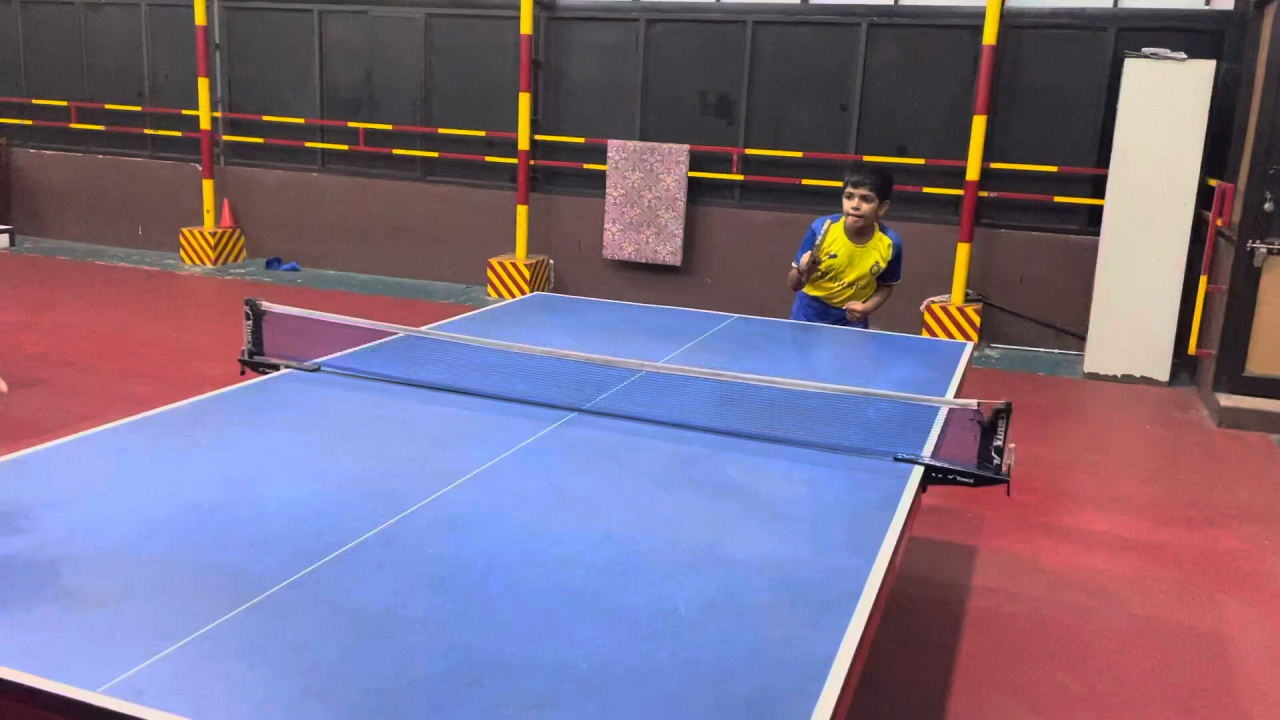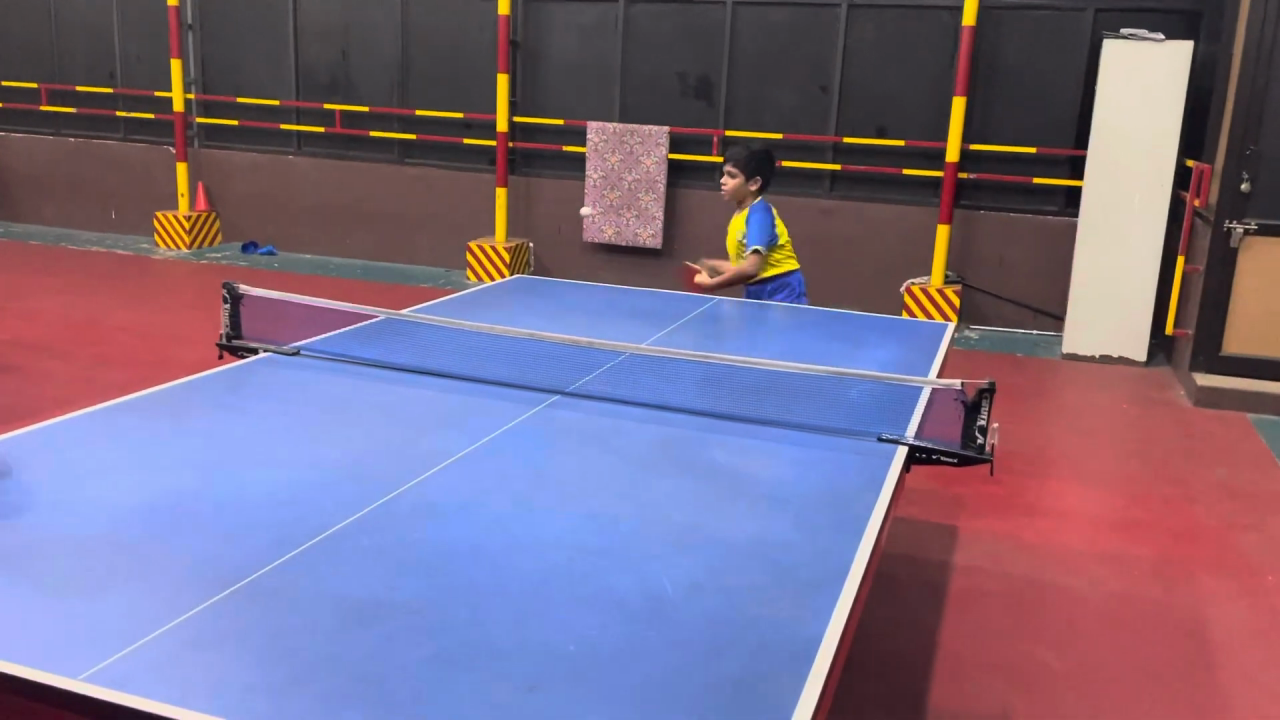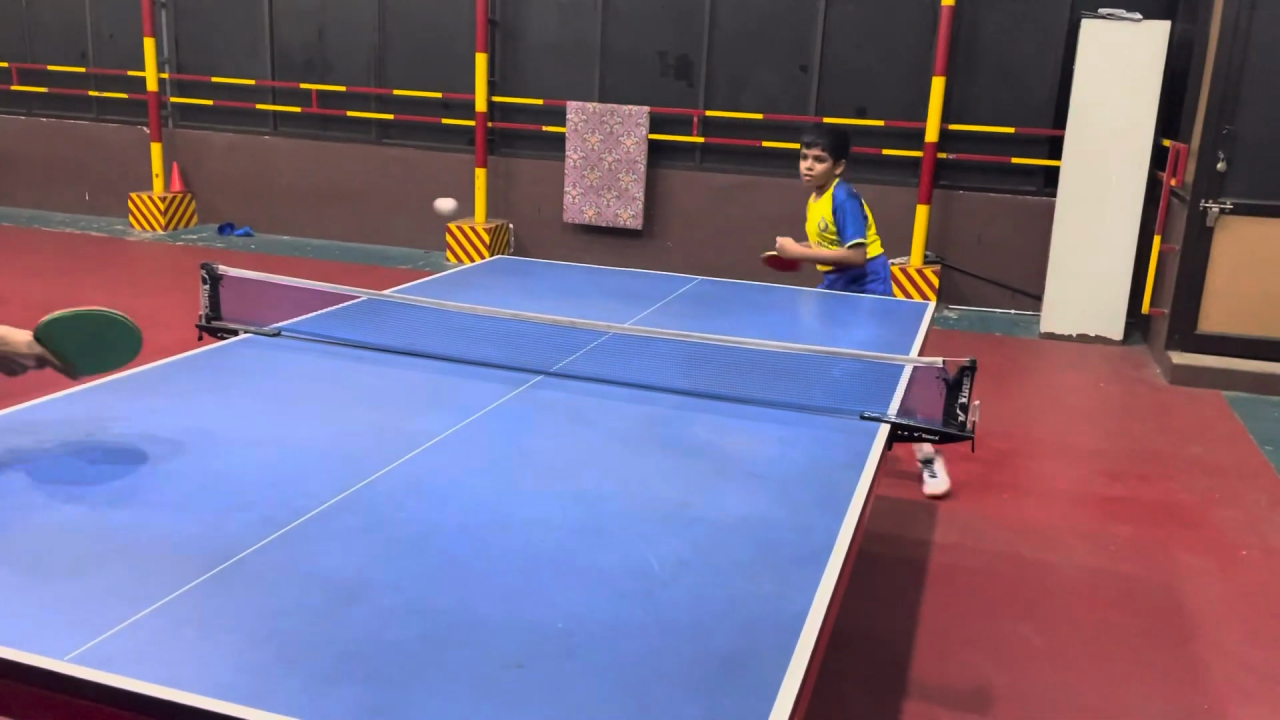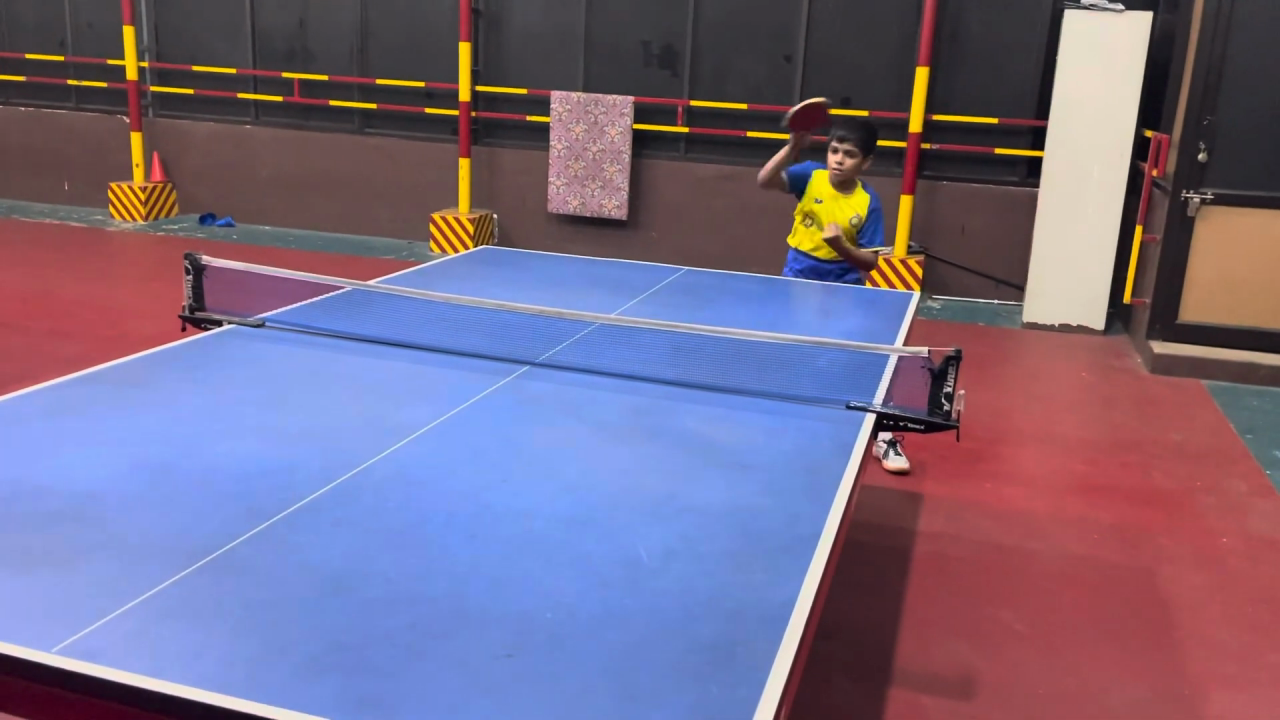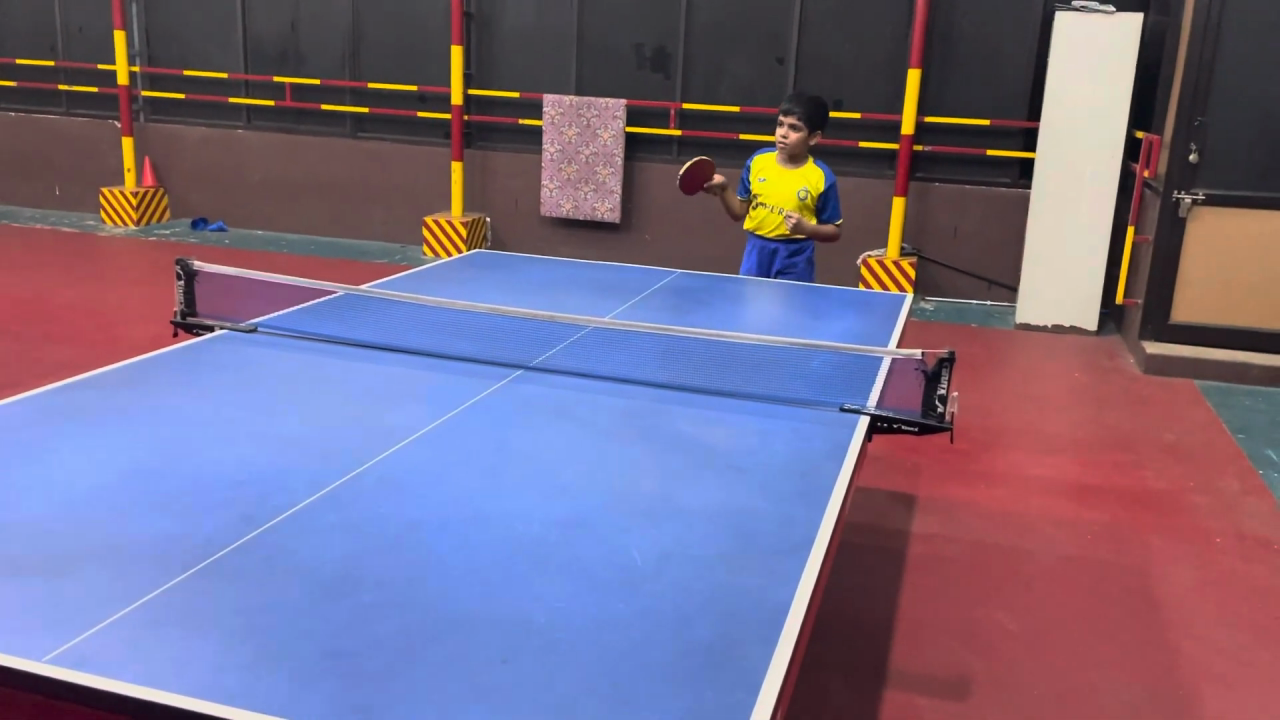
dt=1s
person 1, frame 1
left shoulder: (890, 243)
right shoulder: (821, 230)
left elbow: (886, 287)
right elbow: (793, 284)
left wrist: (867, 308)
right wrist: (804, 272)
left hip: (851, 320)
right hip: (809, 315)
person 1, frame 2
left shoulder: (759, 213)
right shoulder: (744, 214)
left elbow: (751, 268)
left wrist: (711, 285)
right wrist: (712, 265)
left hip: (781, 300)
right hip: (761, 300)
person 1, frame 3
left shoulder: (843, 197)
right shoulder: (820, 198)
left elbow: (857, 255)
left wrist: (800, 252)
right wrist: (799, 253)
left hip: (864, 292)
right hip: (841, 292)
person 1, frame 4
left shoulder: (868, 203)
right shoulder: (809, 176)
left elbow: (870, 262)
right elbow: (765, 180)
left wrist: (846, 246)
right wrist: (793, 148)
left hip: (842, 286)
right hip: (798, 277)
left ankle: (885, 437)
person 1, frame 5
left shoulder: (822, 177)
right shoulder: (757, 161)
left elbow: (834, 232)
right elbow: (739, 213)
left wrist: (806, 228)
right wrist: (723, 189)
left hip: (794, 263)
right hip: (755, 256)
